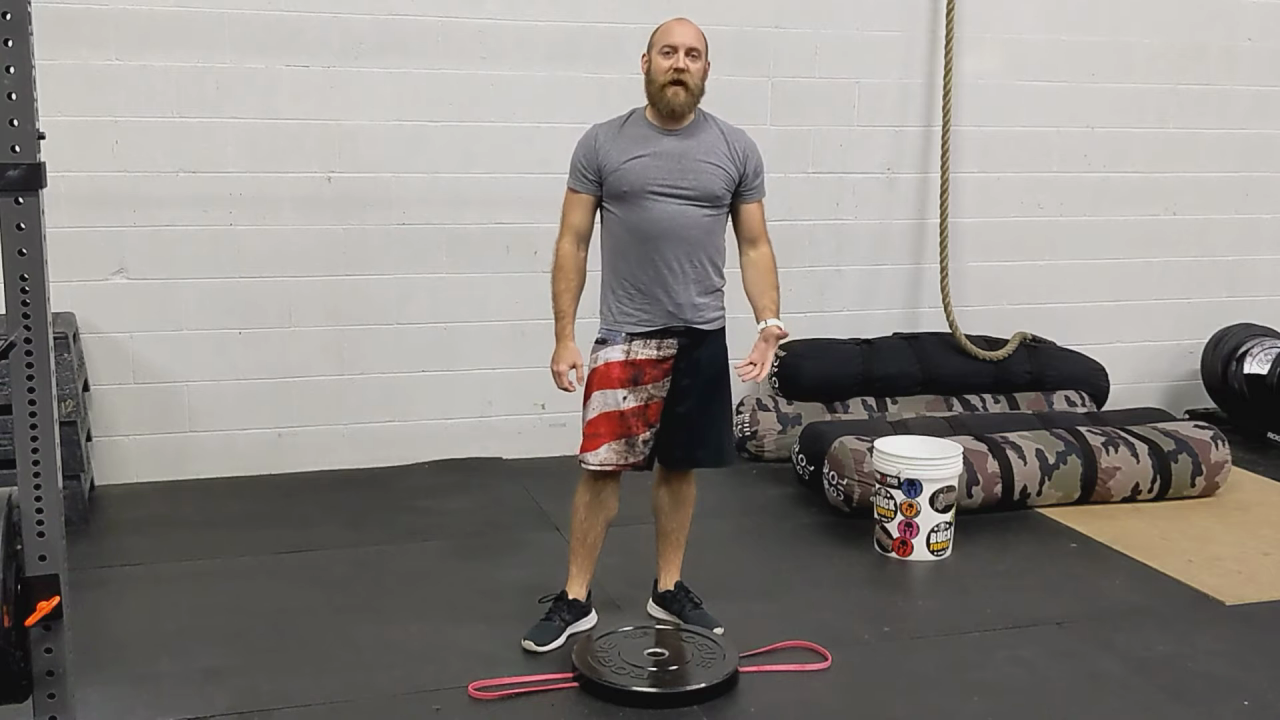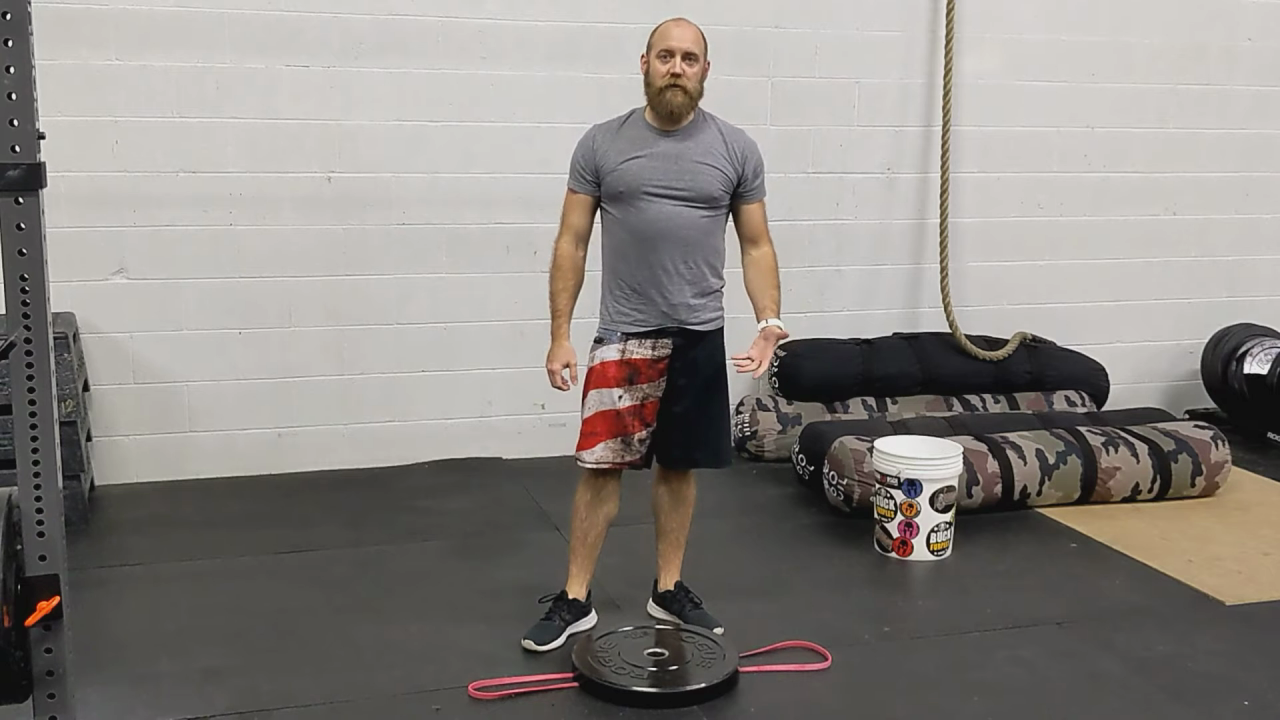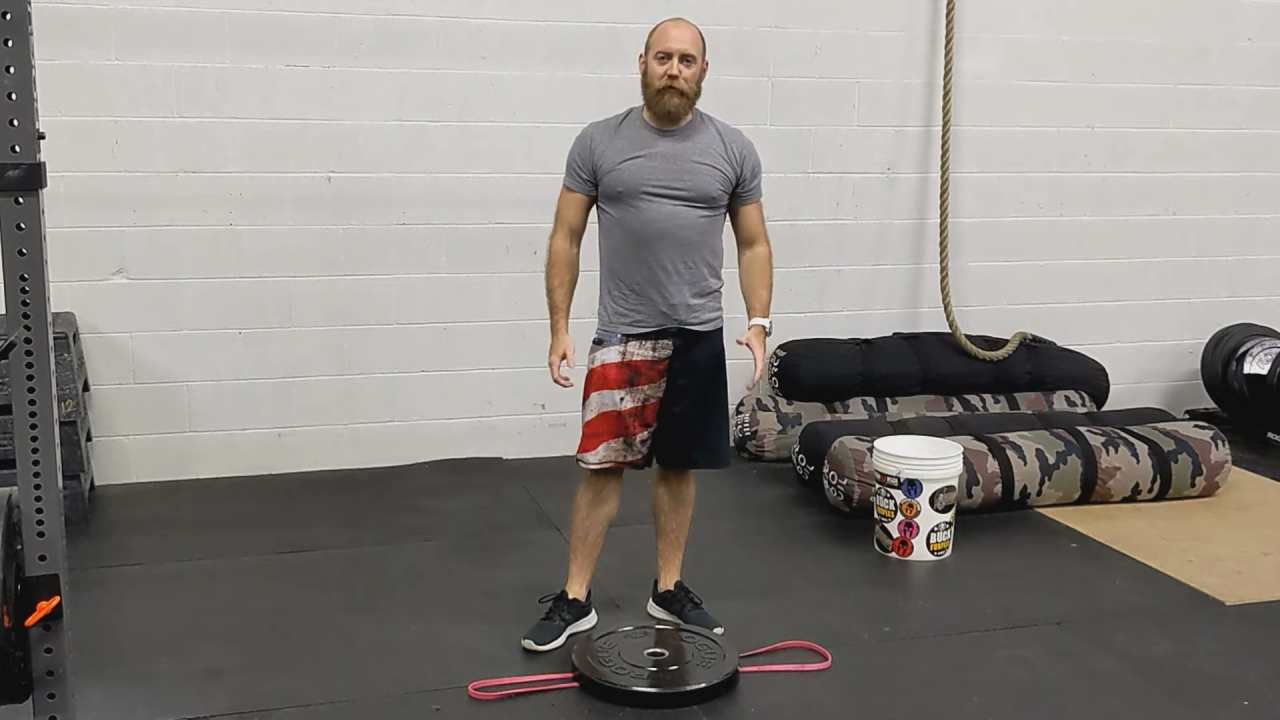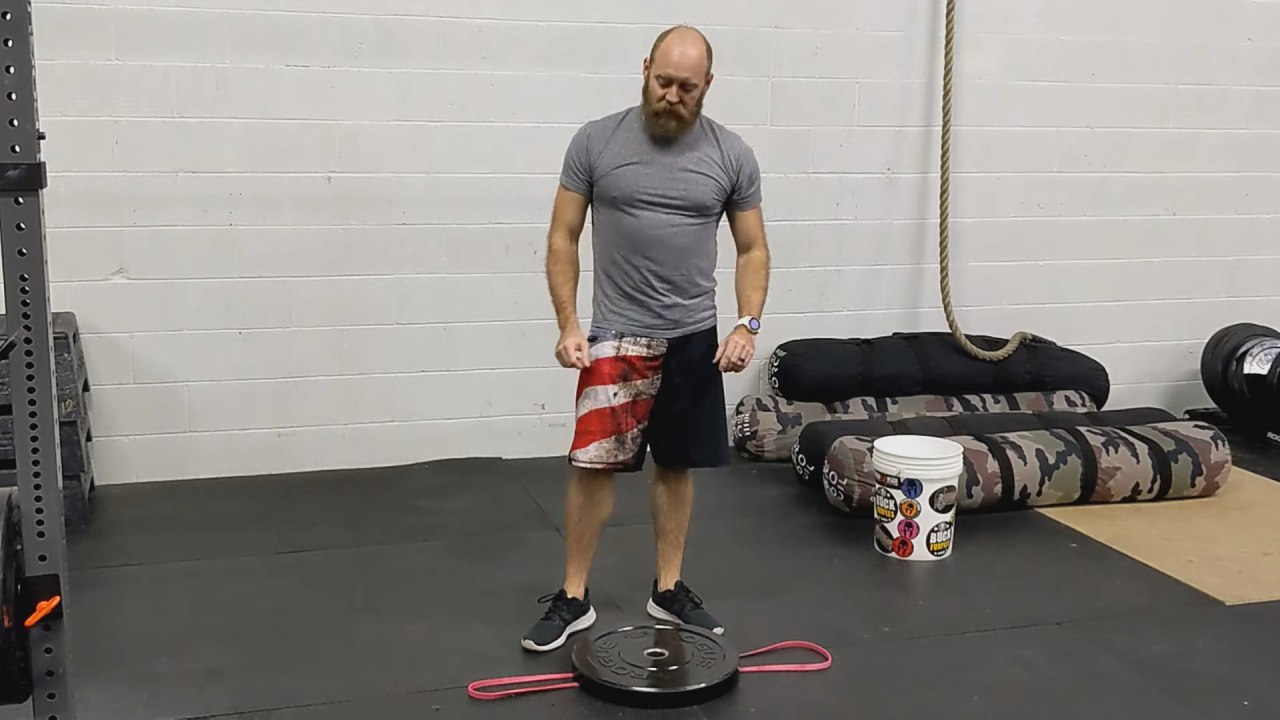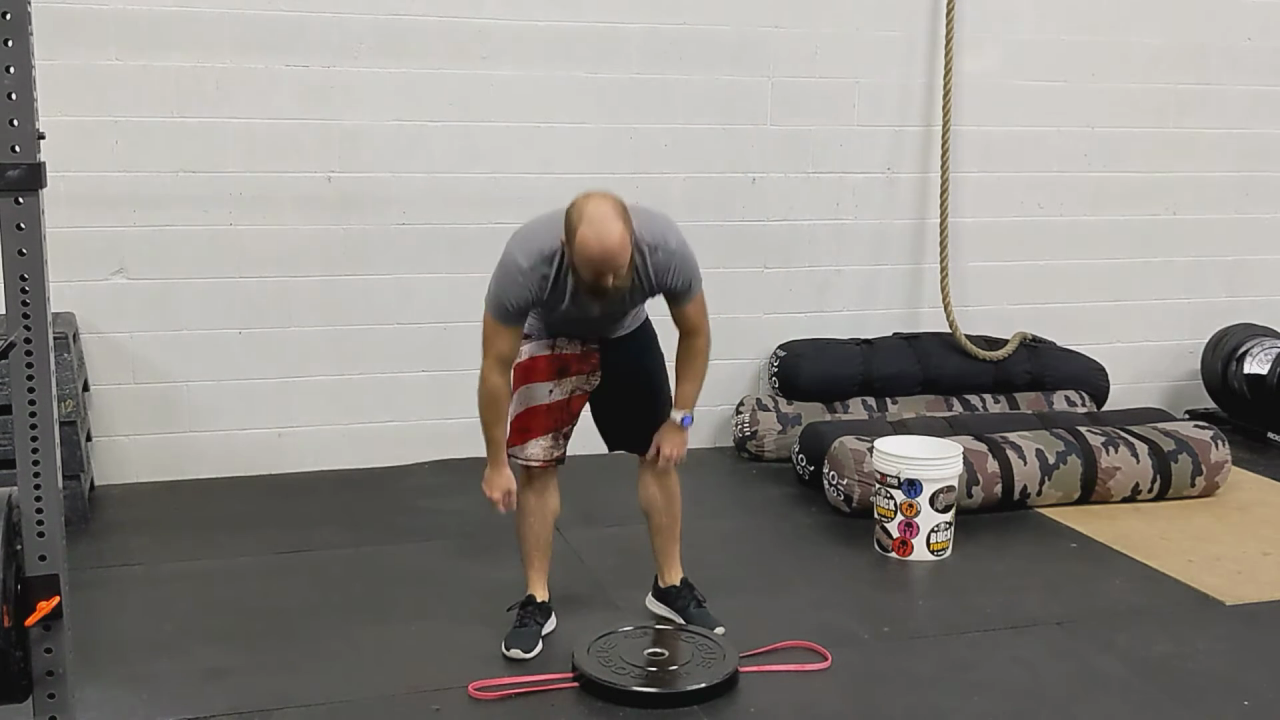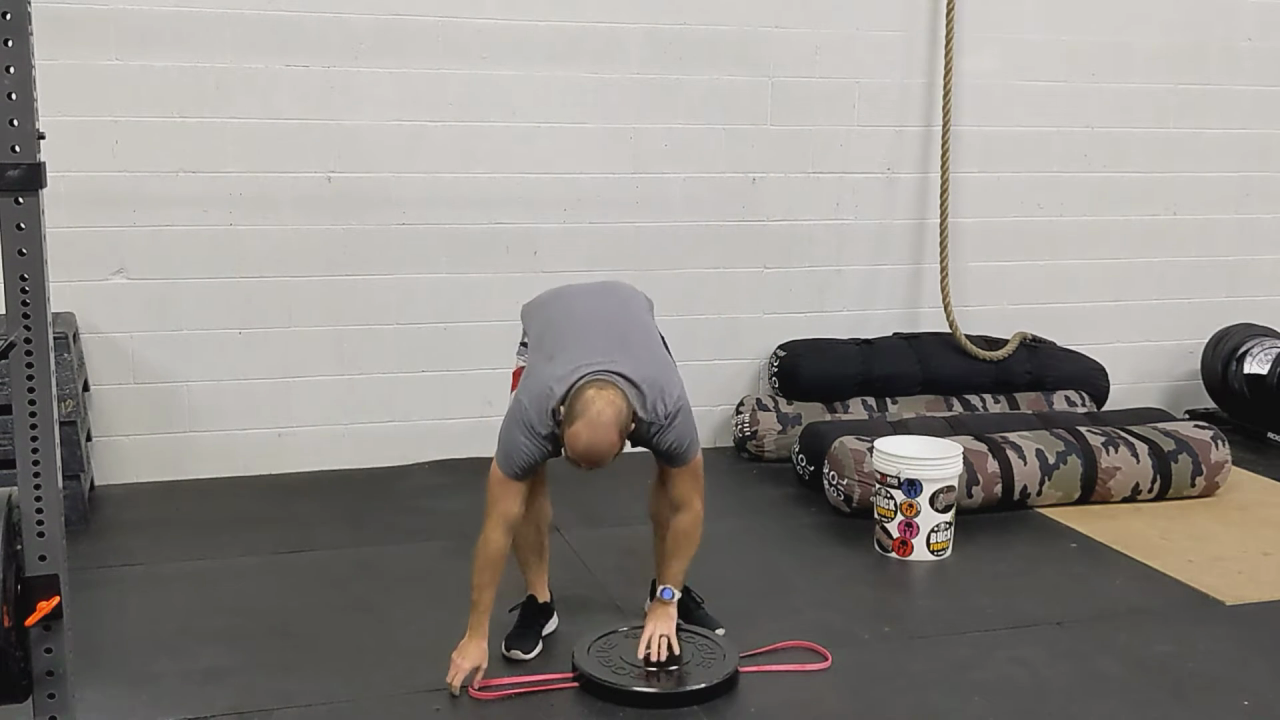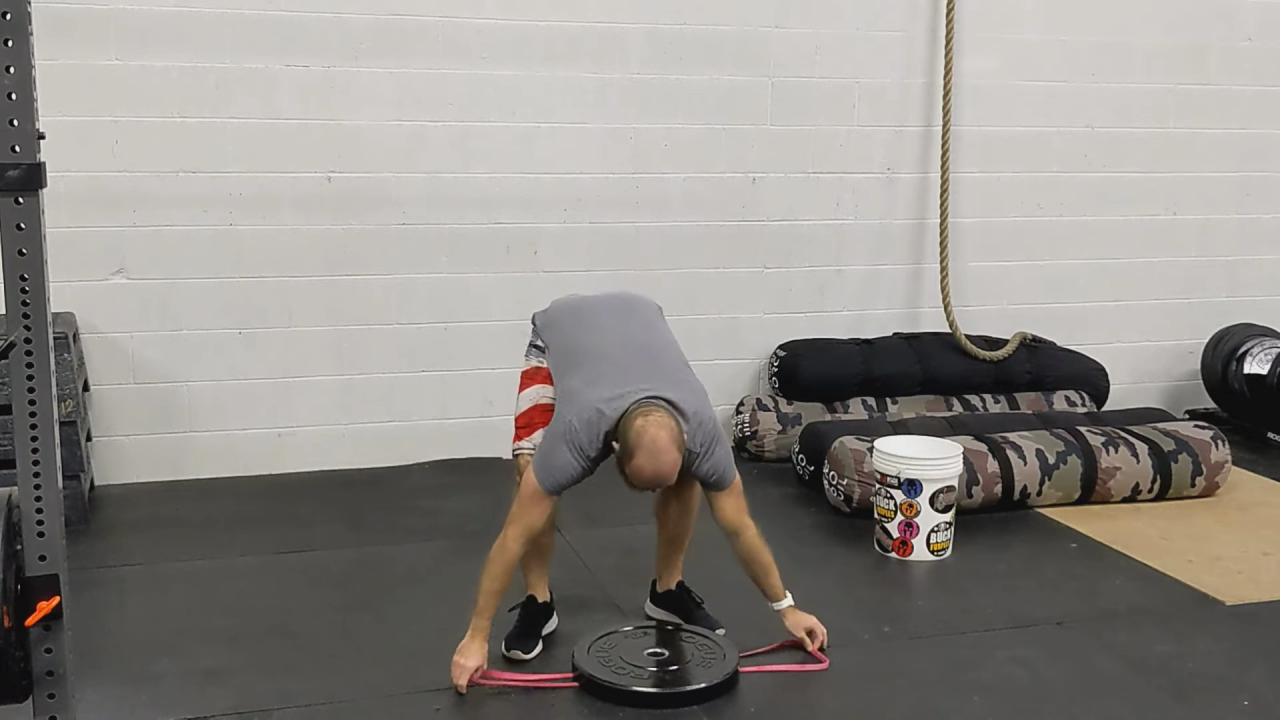
dt=0.7s
person 1, frame 1
left shoulder: (736, 147)
right shoulder: (602, 143)
left elbow: (754, 245)
right elbow: (572, 243)
left wrist: (769, 323)
right wrist: (564, 336)
left hip: (702, 337)
right hip: (626, 336)
left knee: (679, 466)
right knee: (602, 467)
left ankle: (669, 590)
right ankle: (575, 600)
person 1, frame 2
left shoulder: (736, 149)
right shoulder: (601, 144)
left elbow: (756, 245)
right elbow: (571, 243)
left wrist: (770, 321)
right wrist: (559, 334)
left hip: (700, 337)
right hip: (624, 337)
left knee: (679, 466)
right knee: (601, 466)
left ankle: (668, 589)
right ankle: (575, 599)
person 1, frame 3
left shoulder: (733, 148)
right shoulder: (598, 142)
left elbow: (753, 244)
right elbow: (565, 238)
left wrist: (758, 320)
right wrist: (558, 329)
left hip: (700, 338)
right hip: (622, 338)
left knee: (679, 466)
right knee: (601, 465)
left ankle: (669, 590)
right ankle: (574, 599)
person 1, frame 4
left shoulder: (732, 154)
right shoulder: (595, 141)
left elbow: (752, 249)
right elbow: (563, 237)
left wrist: (747, 324)
right wrist: (567, 324)
left hip: (694, 337)
right hip: (617, 337)
left knee: (676, 465)
right knee: (595, 465)
left ankle: (668, 590)
right ankle: (573, 598)
person 1, frame 5
left shoulder: (667, 249)
right shoulder: (524, 261)
left elbow: (695, 333)
right elbow: (495, 367)
left wrist: (680, 418)
right wrist: (495, 462)
left hip: (628, 334)
right hip: (551, 341)
left knee: (657, 455)
right knee: (536, 463)
left ankle: (669, 587)
right ankle: (537, 602)
person 1, frame 6
left shoulder: (667, 409)
right shoulder: (533, 413)
left elbow: (687, 508)
right elbow: (499, 526)
left wrist: (665, 601)
right wrist: (475, 634)
left knee: (676, 471)
right knee: (526, 475)
left ankle: (672, 592)
right ankle: (538, 603)
person 1, frame 7
left shoulder: (702, 434)
right shoulder: (577, 434)
left elbow: (740, 529)
right elbow: (516, 534)
left wrist: (786, 608)
right wrist: (476, 636)
left knee: (686, 478)
right knee: (532, 469)
left ankle: (668, 591)
right ankle: (538, 603)
